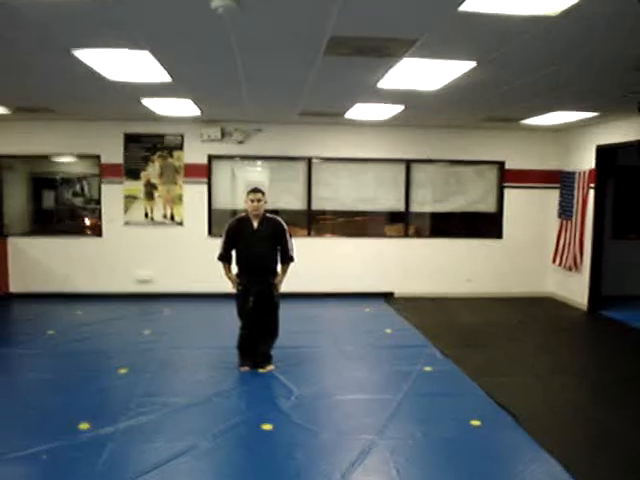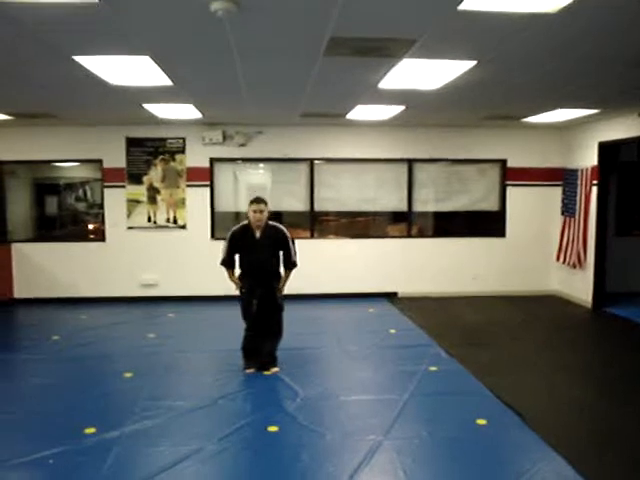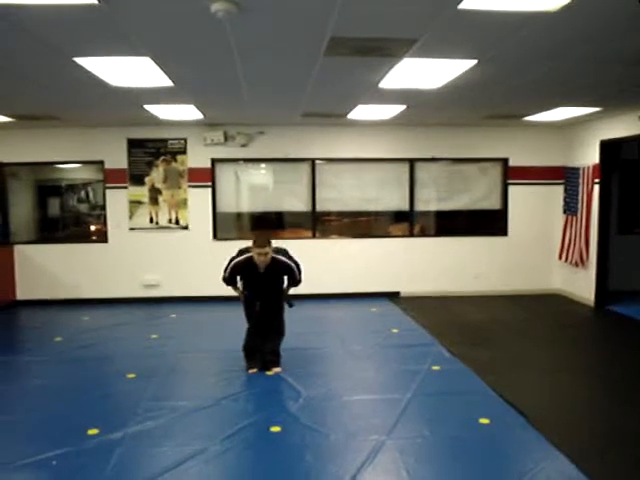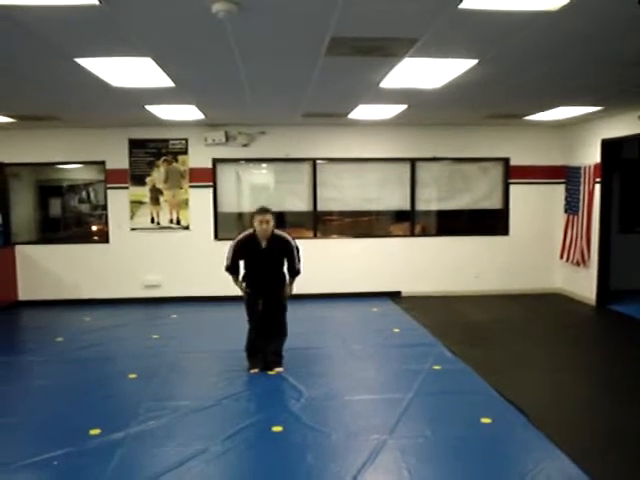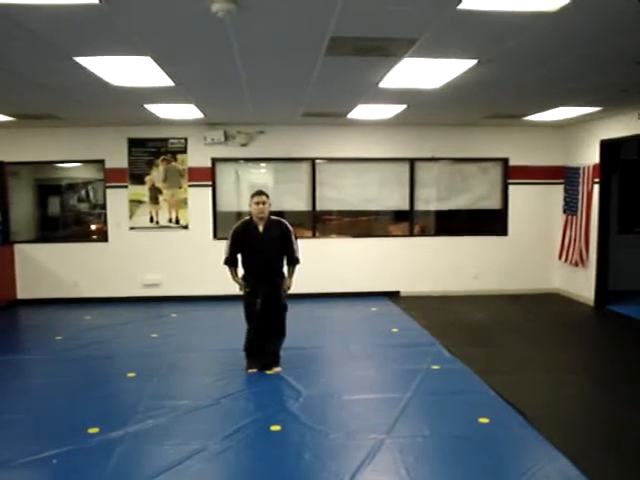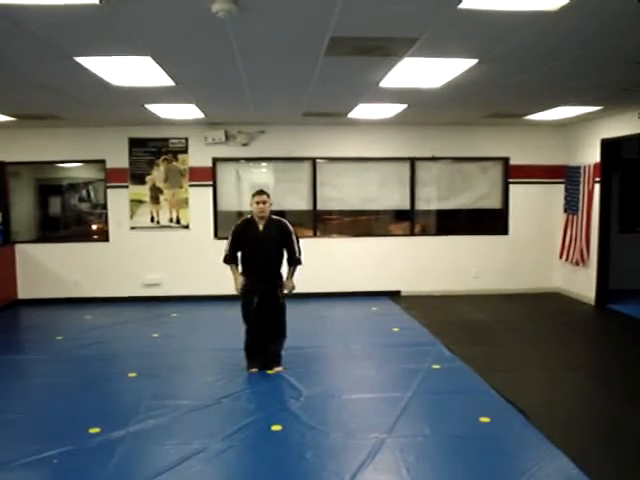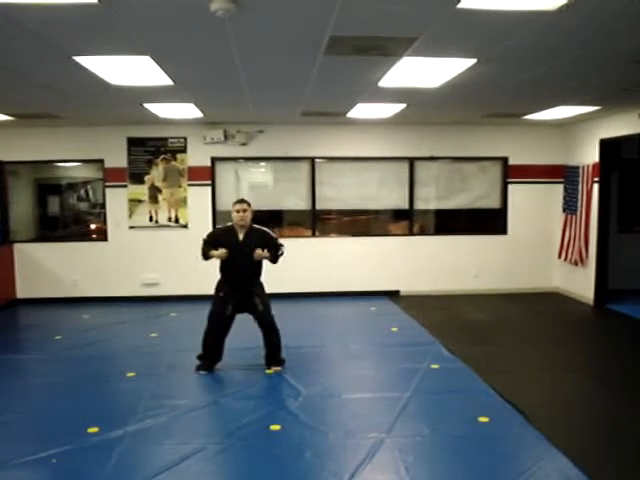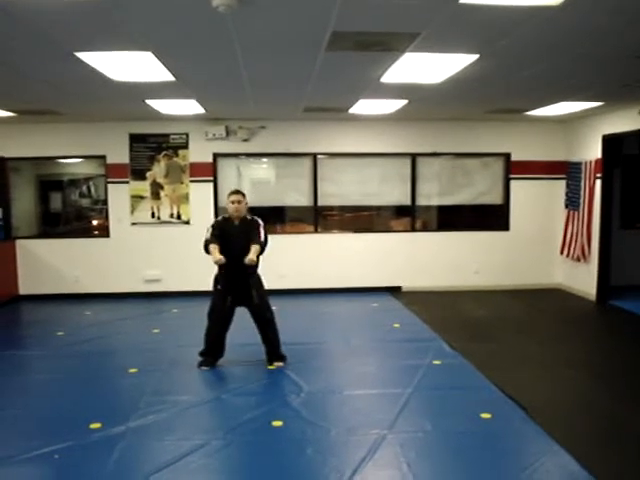
dt=0.5s
person 1, frame 1
left shoulder: (277, 224)
right shoulder: (235, 225)
left elbow: (287, 252)
right elbow: (225, 252)
left wrist: (281, 277)
right wrist: (230, 276)
left hip: (269, 283)
right hip: (244, 283)
left knee: (269, 324)
right knee: (247, 323)
left ankle: (263, 359)
right ankle: (246, 360)
person 1, frame 2
left shoulder: (280, 232)
right shoulder: (237, 232)
left elbow: (290, 259)
right elbow: (227, 258)
left wrist: (283, 282)
right wrist: (234, 280)
left hip: (272, 287)
right hip: (249, 288)
left knee: (273, 325)
right knee: (252, 324)
left ankle: (269, 362)
right ankle: (251, 362)
person 1, frame 3
left shoulder: (284, 262)
right shoulder: (240, 261)
left elbow: (296, 278)
right elbow: (228, 277)
left wrist: (285, 292)
right wrist: (239, 291)
left hip: (274, 294)
right hip: (251, 294)
left knee: (276, 327)
right knee: (254, 326)
left ankle: (272, 362)
right ankle: (253, 362)
person 1, frame 4
left shoulder: (285, 241)
right shoulder: (243, 241)
left elbow: (294, 265)
right elbow: (232, 263)
left wrist: (289, 286)
right wrist: (238, 283)
left hip: (277, 288)
right hip: (253, 288)
left knee: (278, 325)
right knee: (256, 325)
left ankle: (274, 361)
right ankle: (254, 362)
person 1, frame 5
left shoulder: (282, 227)
right shoulder: (241, 229)
left elbow: (292, 254)
right elbow: (231, 255)
left wrist: (289, 278)
right wrist: (236, 279)
left hip: (276, 284)
right hip: (252, 285)
left knee: (276, 324)
right knee: (254, 325)
left ankle: (272, 361)
right ankle: (253, 361)
person 1, frame 6
left shoulder: (282, 226)
right shoulder: (242, 226)
left elbow: (295, 252)
right elbow: (230, 252)
left wrist: (289, 278)
right wrist: (237, 275)
left hip: (274, 282)
right hip: (250, 282)
left knee: (276, 324)
right knee: (252, 323)
left ankle: (272, 360)
right ankle: (252, 360)
person 1, frame 7
left shoulder: (261, 233)
right shoulder: (221, 232)
left elbow: (279, 248)
right elbow: (205, 247)
left wrist: (266, 255)
right wrist: (214, 254)
left hip: (253, 287)
right hip: (227, 288)
left knee: (268, 323)
right knee: (216, 325)
left ankle: (274, 360)
right ankle: (207, 361)
person 1, frame 8
left shoulder: (255, 223)
right shoulder: (219, 224)
left elbow: (259, 241)
right elbow: (211, 241)
left wrist: (253, 254)
right wrist: (216, 254)
left hip: (250, 278)
right hip: (225, 279)
left knee: (264, 316)
right knee: (217, 318)
left ankle: (275, 355)
right ankle: (210, 356)
